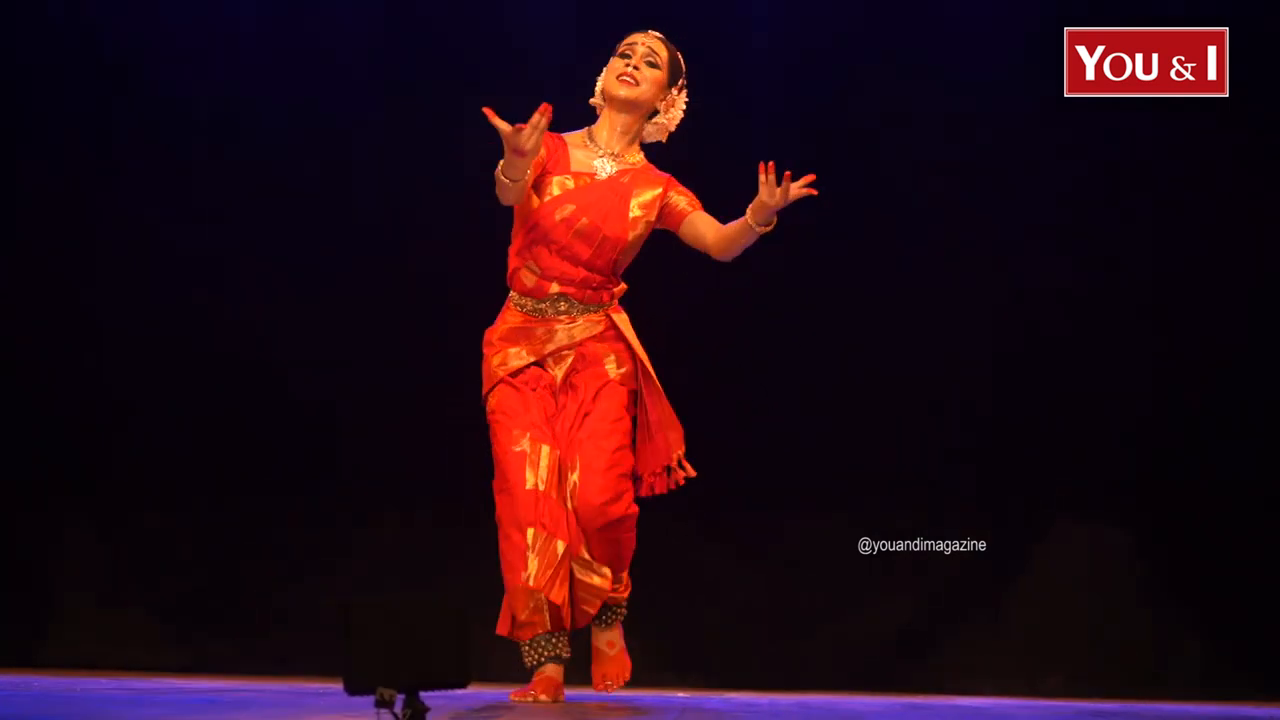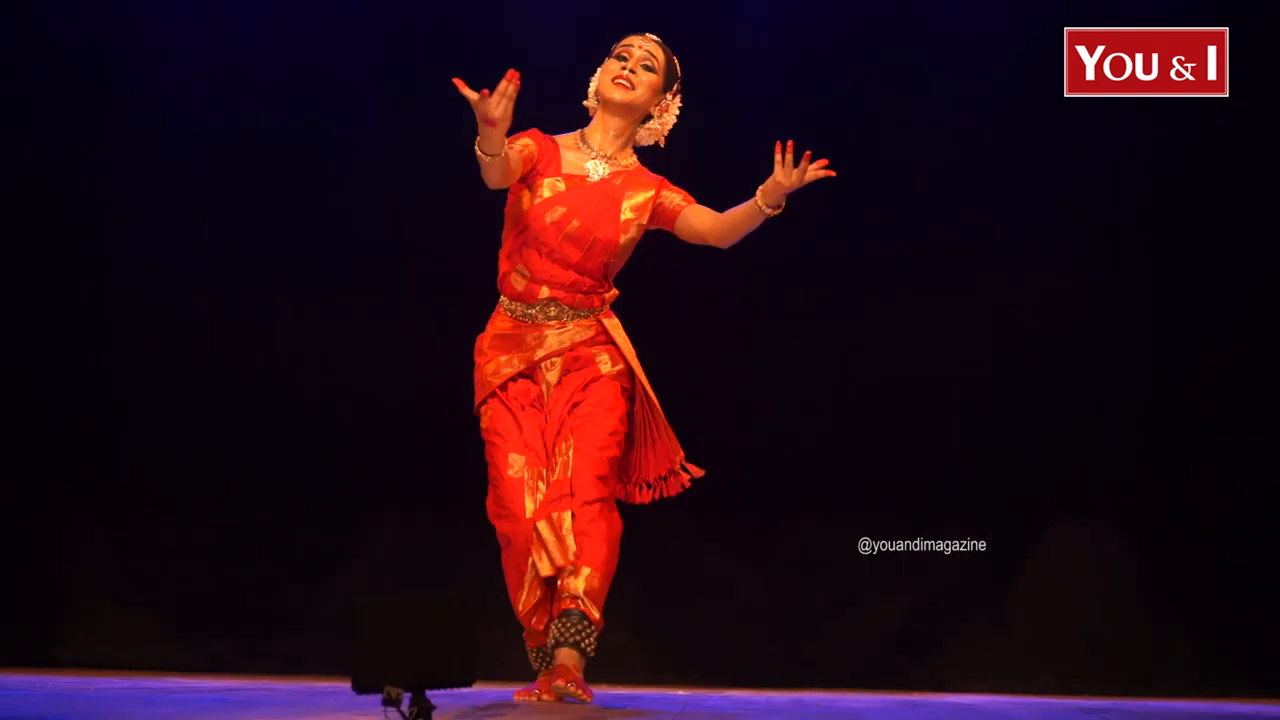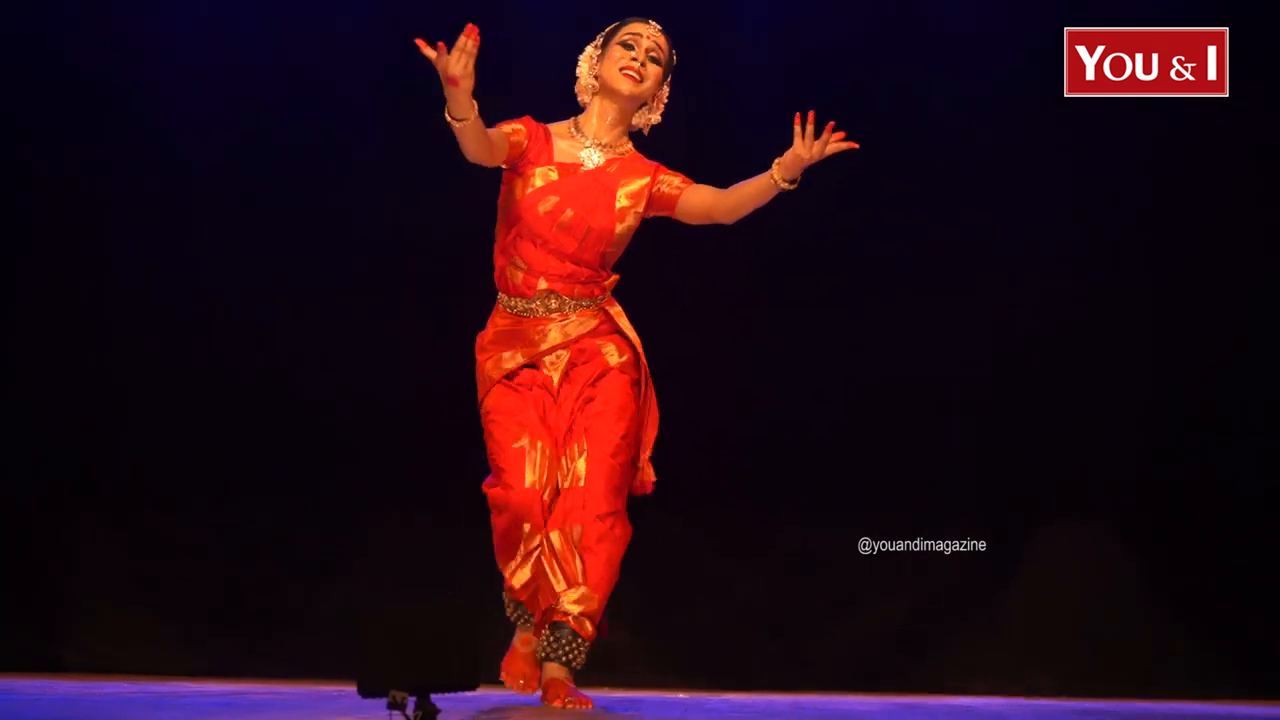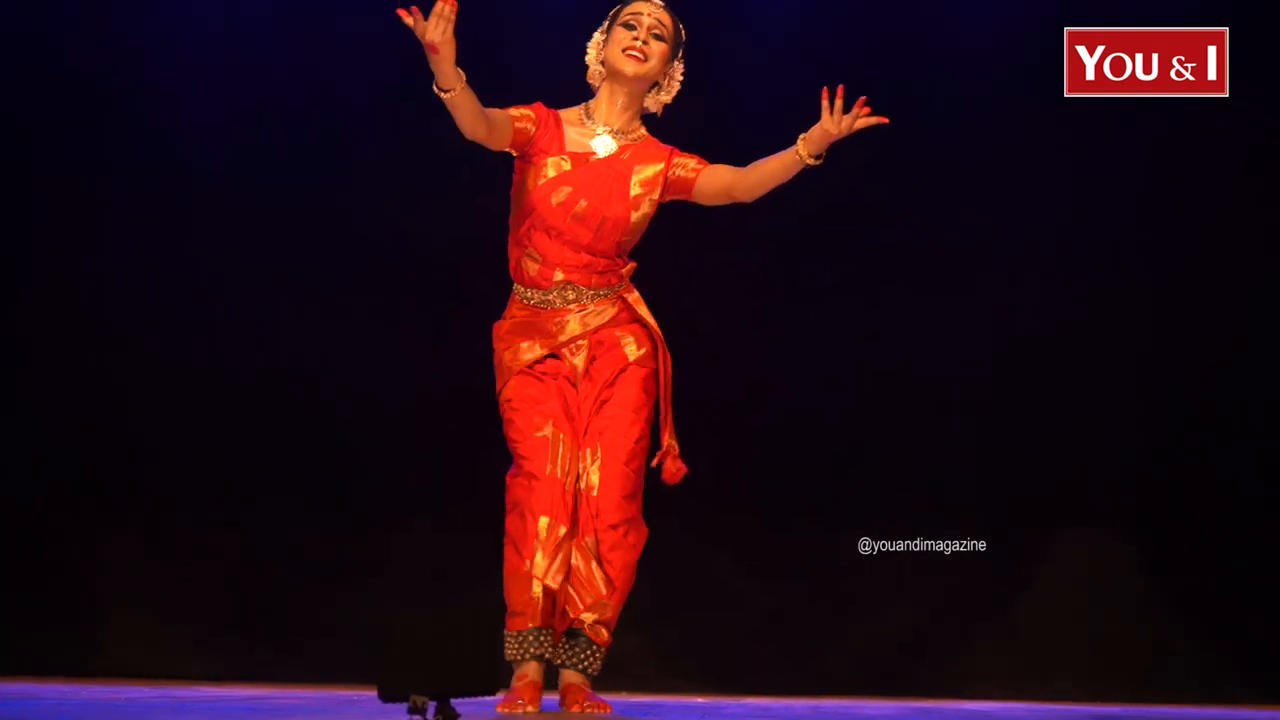
dt=0.2s
person 1, frame 1
left shoulder: (656, 189)
right shoulder: (545, 151)
left elbow: (721, 244)
right elbow: (509, 193)
left wrist: (761, 213)
right wrist: (515, 162)
left hip: (597, 347)
right hip: (520, 344)
left knee: (598, 491)
right knee: (529, 491)
left ankle: (606, 617)
right ankle: (545, 662)
person 1, frame 2
left shoulder: (648, 190)
right shoulder: (537, 150)
left elbow: (718, 231)
right elbow: (495, 174)
left wrist: (771, 196)
right wrist: (490, 133)
left hip: (589, 352)
right hip: (512, 351)
left knee: (583, 491)
right knee: (524, 508)
left ankle: (569, 658)
right ankle: (546, 663)
person 1, frame 3
left shoulder: (644, 178)
right shoulder: (528, 139)
left elbow: (721, 207)
right elbow: (479, 149)
left wrist: (787, 169)
right wrist: (459, 95)
left hip: (594, 346)
right hip: (514, 344)
left knee: (591, 499)
right knee: (525, 489)
left ankle: (557, 667)
right ankle: (528, 622)
person 1, frame 4
left shoulder: (658, 163)
right shoulder: (539, 127)
left elbow: (741, 185)
right elbow: (480, 128)
left wrist: (814, 143)
right wrist: (445, 64)
left hip: (614, 338)
right hip: (532, 336)
left knee: (609, 502)
right knee: (543, 480)
left ankle: (577, 669)
right ankle: (528, 665)
